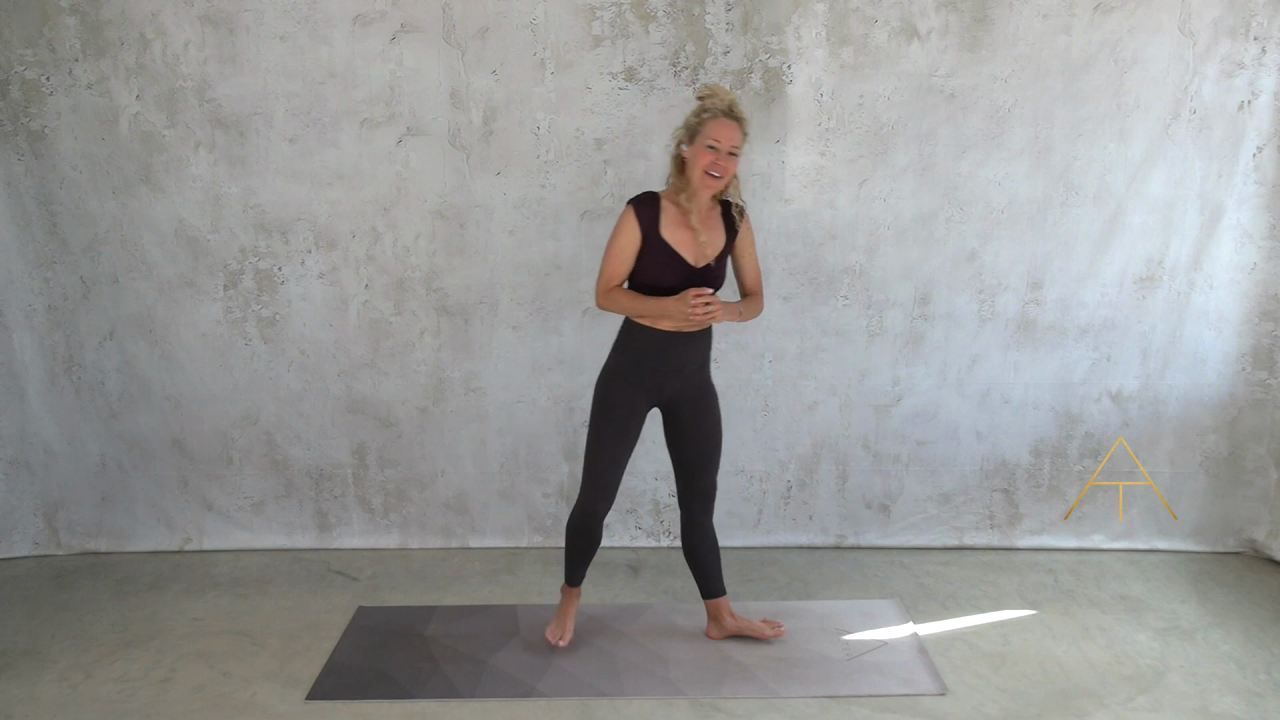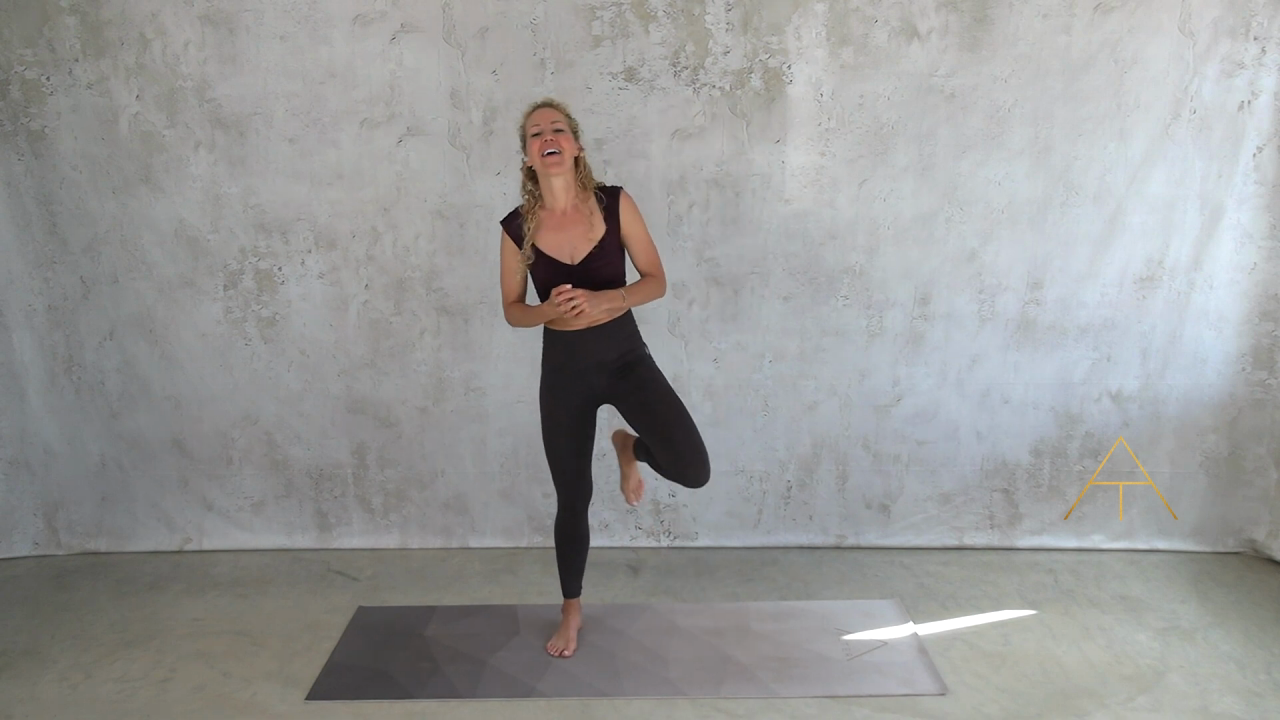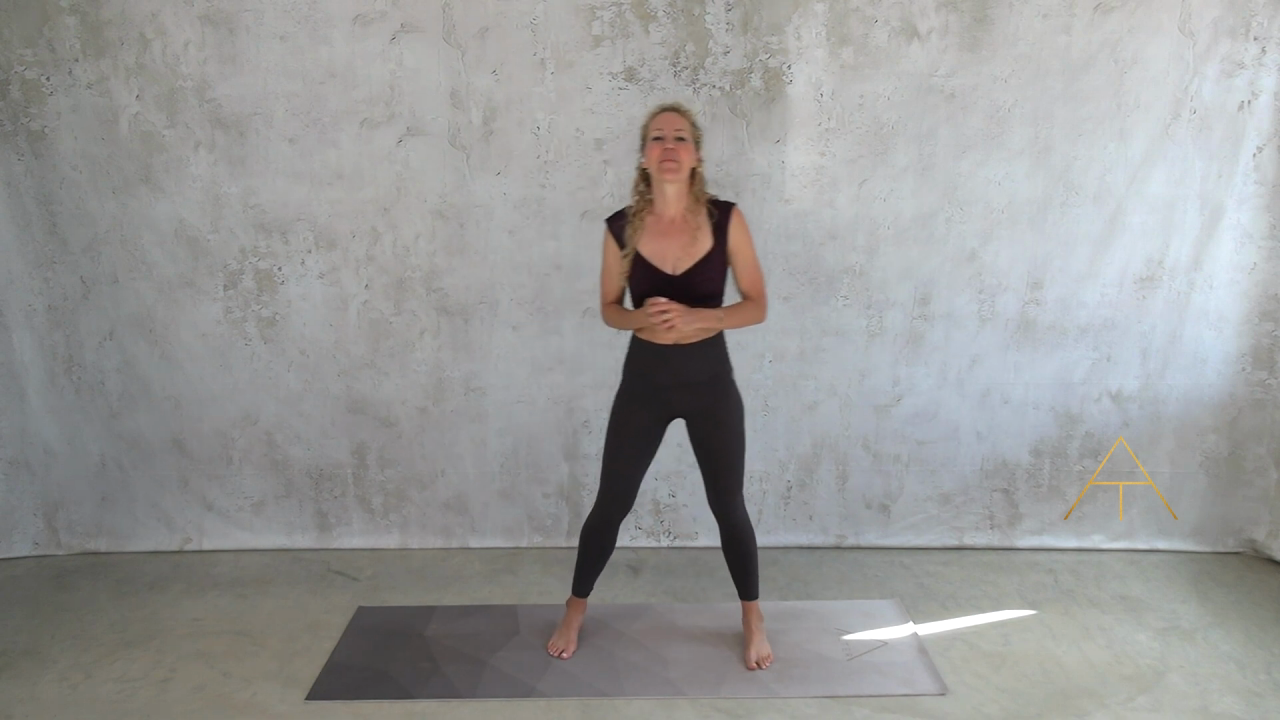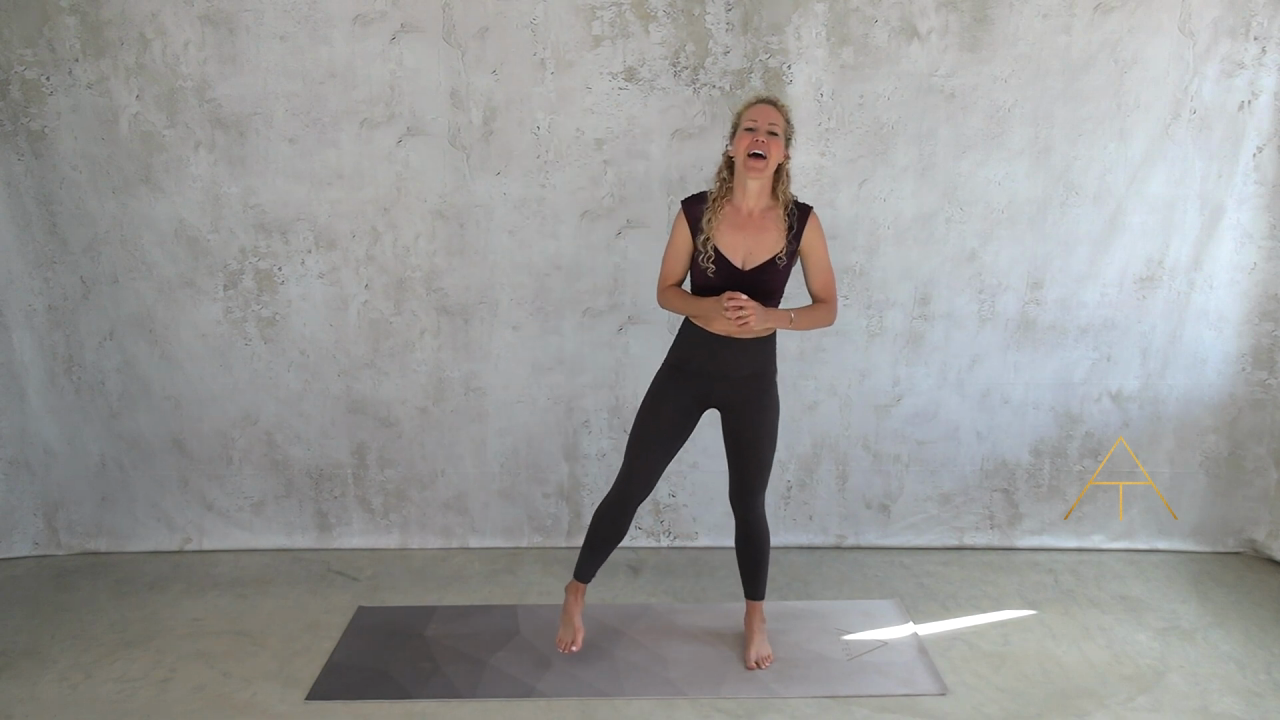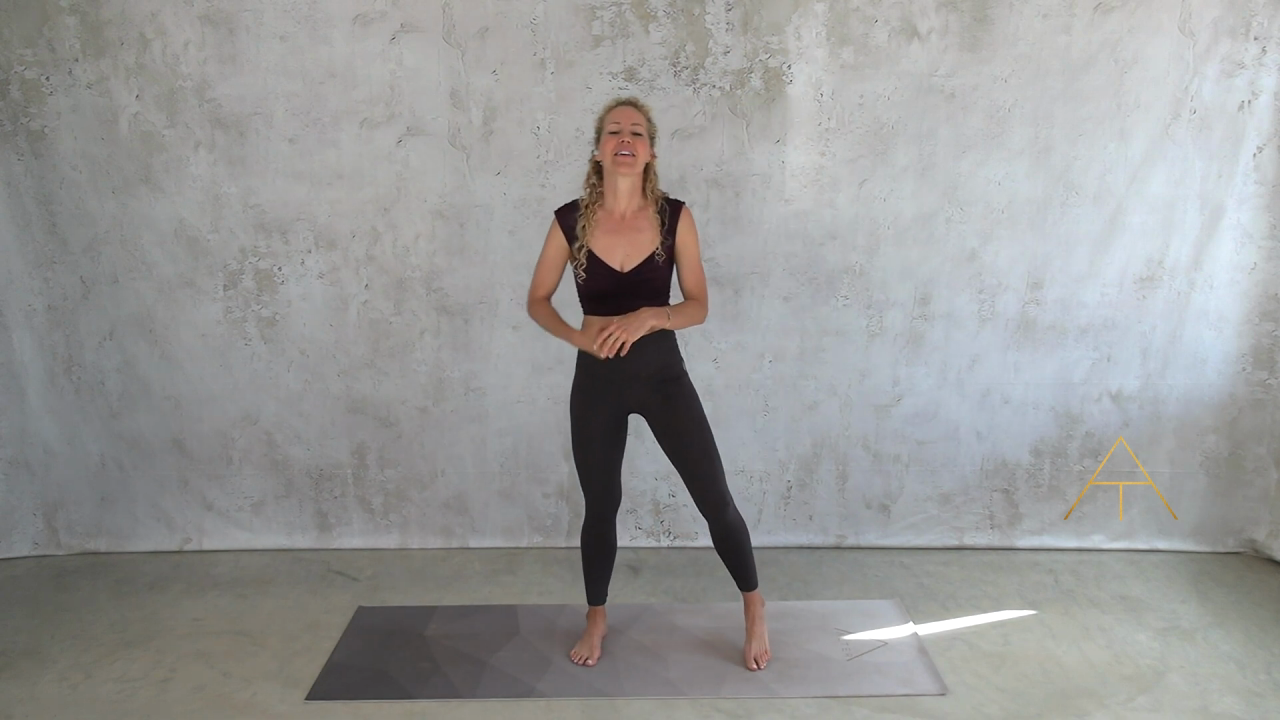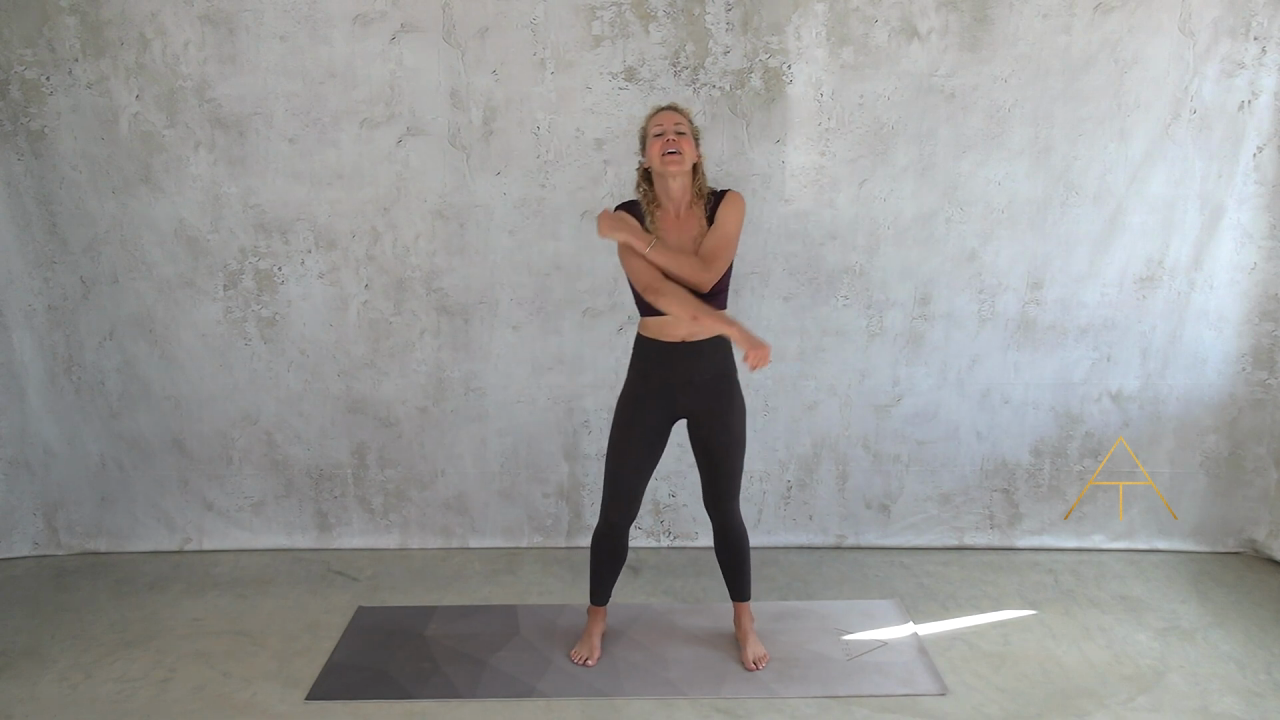
dt=0.7s
person 1, frame 1
left shoulder: (734, 220)
right shoulder: (643, 212)
left elbow: (755, 298)
right elbow: (607, 294)
left wrist: (728, 310)
right wrist: (672, 306)
left hip: (693, 375)
right hip: (632, 368)
left knee: (699, 500)
right knee: (596, 495)
left ankle: (720, 615)
right ankle: (571, 595)
person 1, frame 2
left shoulder: (615, 203)
right shoulder: (517, 227)
left elbow: (655, 281)
right elbow: (512, 310)
left wrist: (601, 300)
right wrist: (547, 311)
left hip: (625, 355)
right hip: (563, 367)
left knee: (694, 468)
right knee: (573, 497)
left ankle: (630, 448)
right ankle: (571, 611)
person 1, frame 3
left shoulder: (725, 219)
right shoulder: (622, 227)
left elbow: (756, 306)
right elbow: (609, 309)
left wrist: (697, 316)
right wrist: (641, 317)
left hip: (709, 377)
right hip: (645, 377)
left knee: (729, 505)
right knee: (613, 501)
left ankle: (752, 618)
right ankle: (575, 609)
person 1, frame 4
left shoulder: (801, 222)
right shoulder: (695, 211)
left elbow: (826, 309)
right elbow: (666, 292)
left wrist: (774, 318)
right wrist: (711, 306)
left hip: (753, 374)
right hip: (688, 365)
left knee: (748, 502)
right knee: (630, 486)
left ankle: (755, 619)
right ankle: (576, 591)
person 1, frame 5
left shoulder: (675, 216)
right shoulder: (570, 220)
left elbow: (698, 305)
right elbow: (537, 301)
left wrist: (647, 317)
right wrist: (575, 336)
left hip: (661, 369)
right hip: (596, 375)
left knee: (713, 495)
right knee: (601, 504)
left ankle: (753, 605)
right ankle: (596, 618)
person 1, frame 6
left shoulder: (726, 205)
right shoulder: (628, 218)
left elbow: (702, 275)
right elbow: (658, 293)
left wrist: (634, 238)
right wrist: (737, 331)
left hip: (714, 373)
right hip: (651, 373)
left knee: (724, 507)
right knee: (619, 508)
left ankle: (744, 620)
right ankle: (596, 618)
